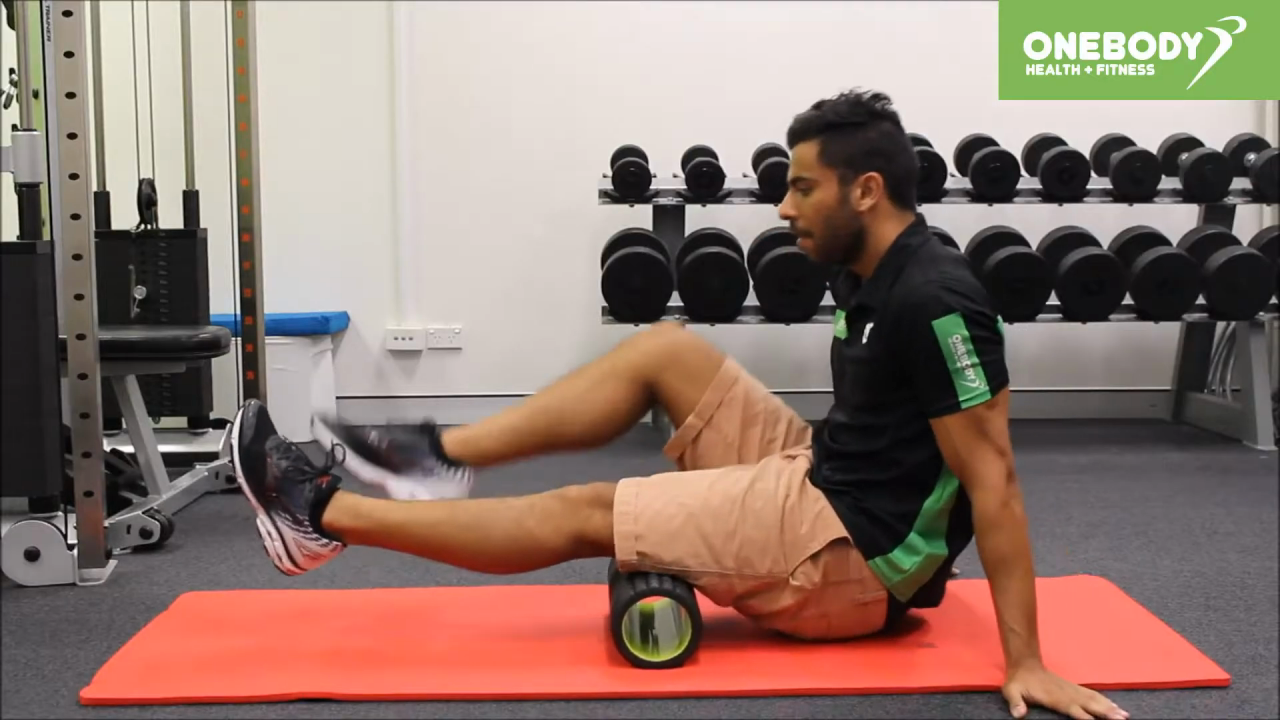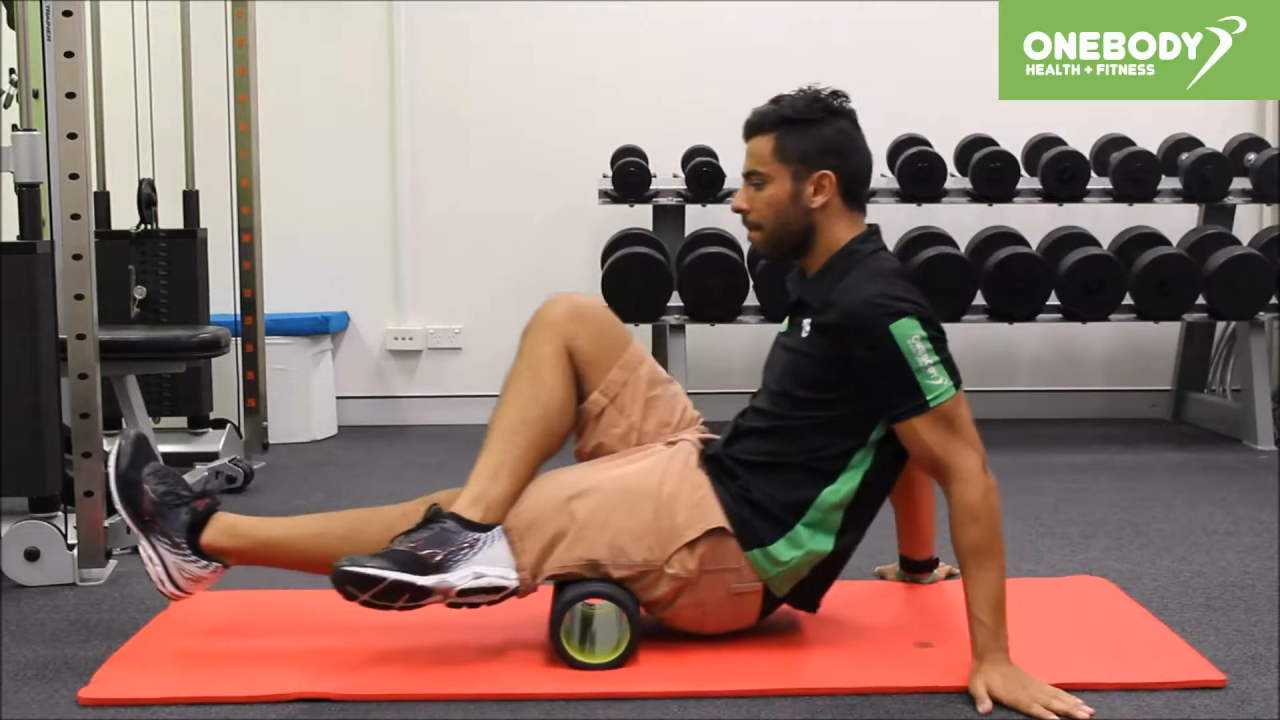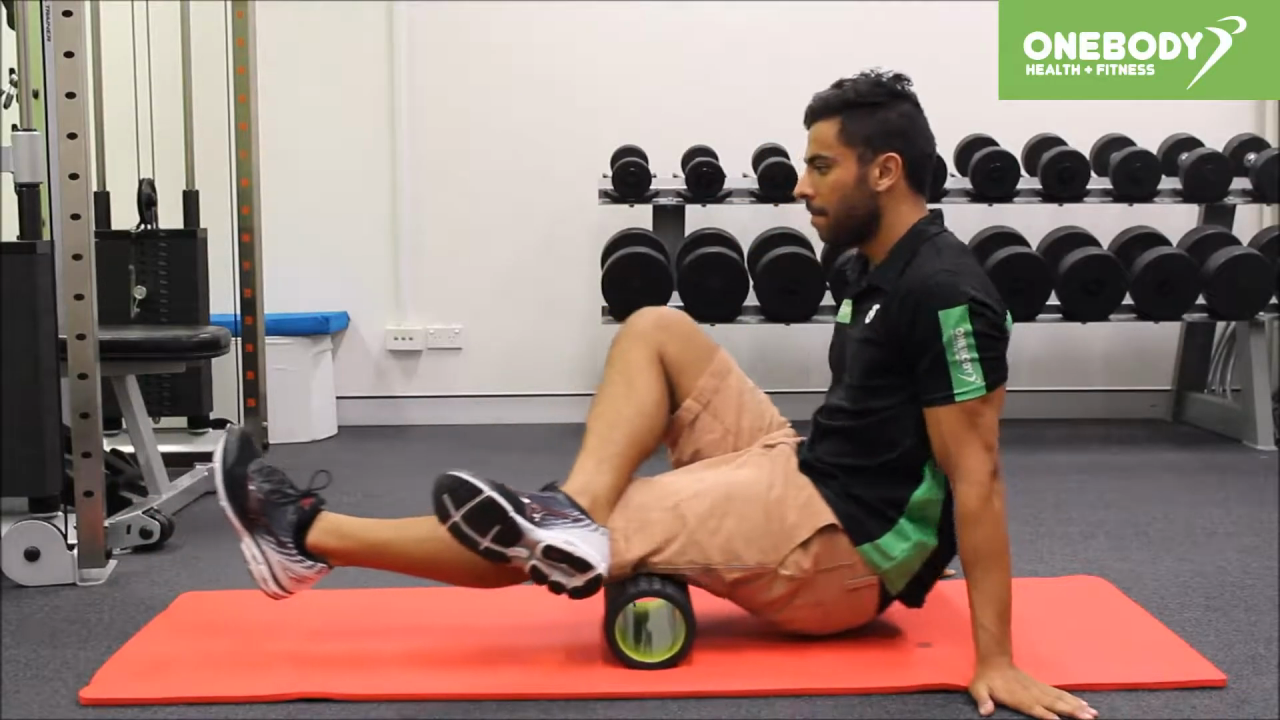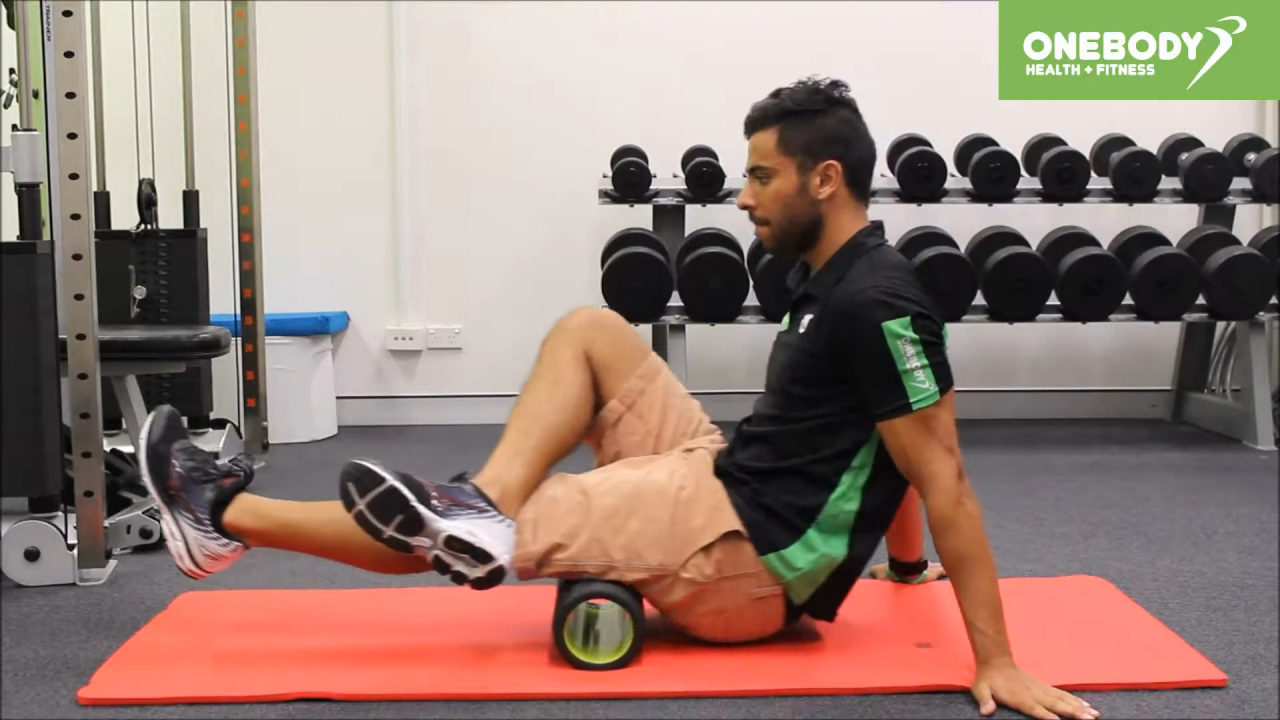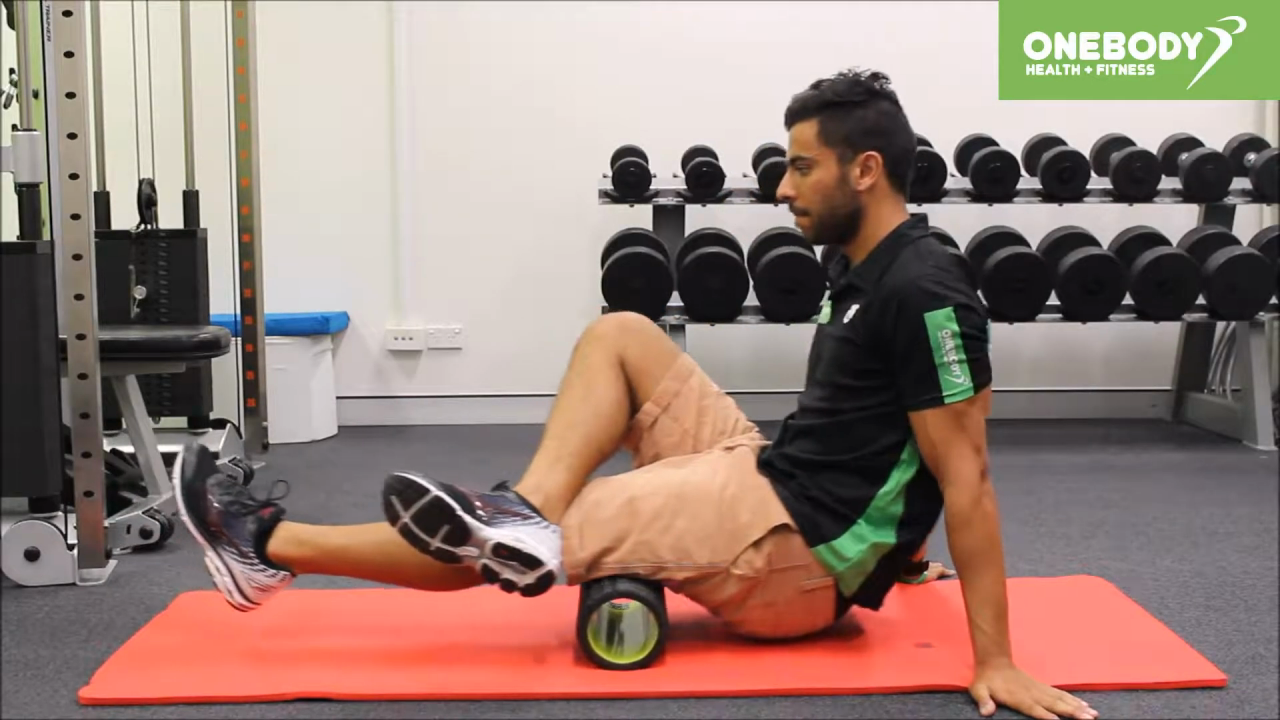
dt=1s
person 1, frame 1
left shoulder: (930, 301)
right shoulder: (876, 275)
left elbow: (992, 482)
right wrist: (911, 541)
left hip: (846, 558)
right hip: (820, 486)
left knee: (582, 514)
right knee: (670, 349)
left ankle: (325, 513)
right ankle: (440, 462)
person 1, frame 2
left shoulder: (874, 309)
right shoulder: (835, 281)
left elbow: (966, 474)
right elbow: (903, 444)
right wrist: (915, 559)
left hip: (723, 549)
right hip: (709, 477)
left knee: (469, 531)
right knee: (569, 321)
left ankle: (210, 537)
right ankle: (464, 532)
person 1, frame 3
left shoulder: (941, 289)
right shoulder: (884, 271)
left elbow: (976, 476)
right wrist: (916, 544)
left hip: (838, 552)
right hip: (804, 479)
left knee: (536, 548)
right knee: (656, 331)
left ankle: (311, 535)
right ankle: (571, 523)
person 1, frame 4
left shoulder: (873, 302)
right shoulder: (834, 277)
left elbow: (942, 479)
right elbow: (889, 450)
right wrist: (903, 558)
left hip: (745, 559)
right hip: (730, 486)
left knee: (449, 538)
right knee: (590, 331)
left ankle: (229, 515)
right ankle: (477, 509)
person 1, frame 5
left shoulder: (921, 291)
right shoulder: (870, 272)
left elbow: (966, 476)
right elbow: (917, 450)
right wrist: (901, 553)
left hip: (791, 550)
right hip: (768, 482)
left knee: (498, 550)
right knee: (619, 337)
left ankle: (272, 546)
right ankle: (520, 519)
